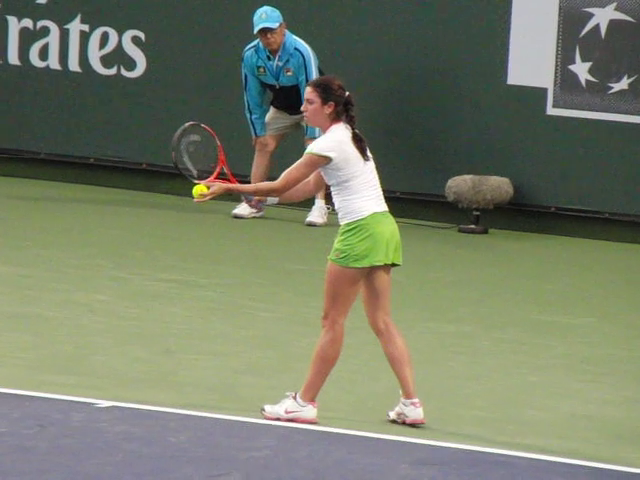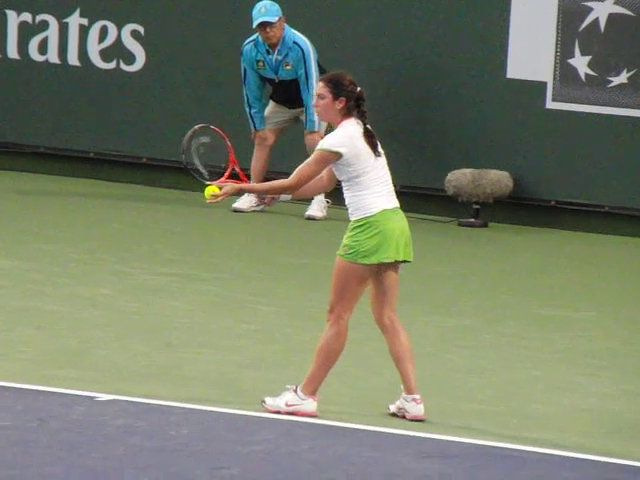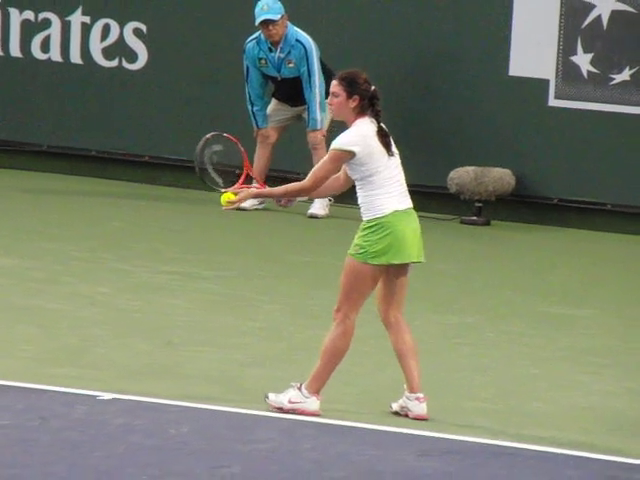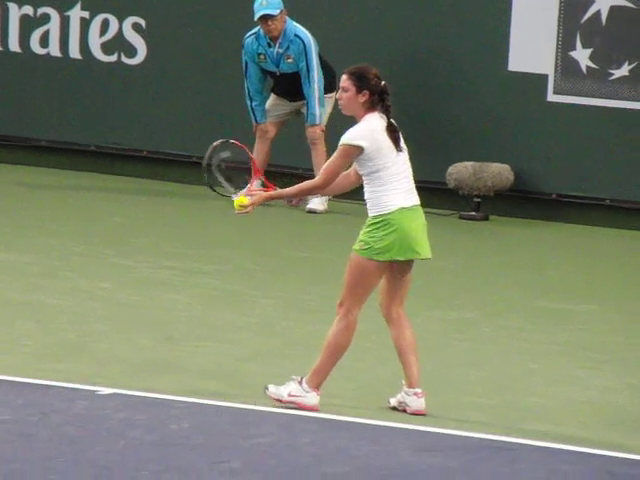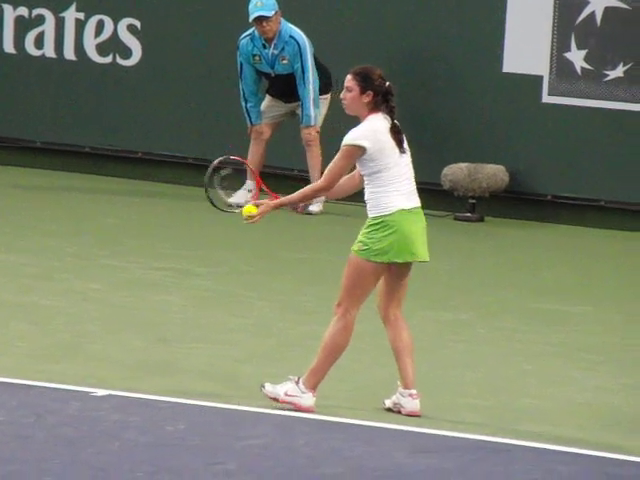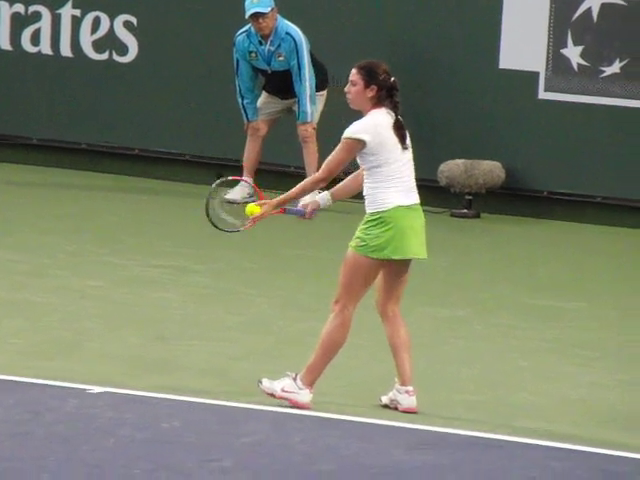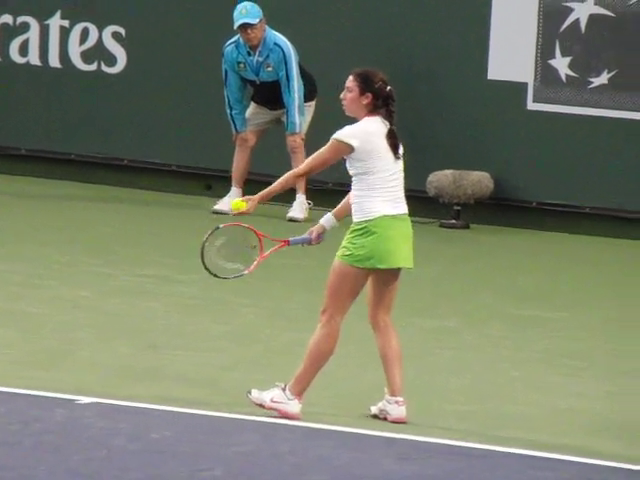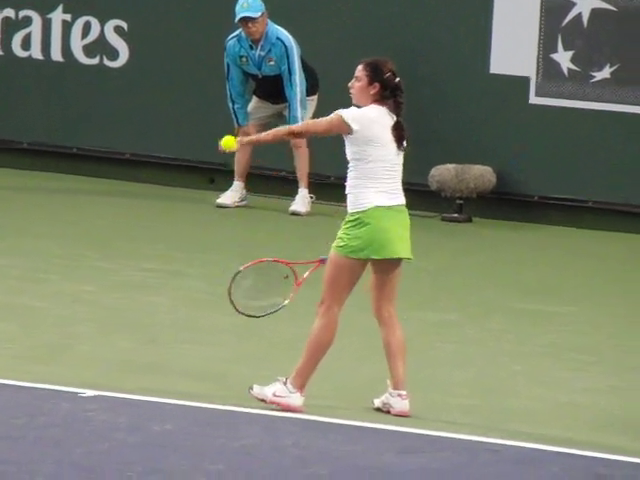
dt=0.4s
person 1, frame 1
left shoulder: (328, 143)
right shoulder: (348, 135)
left elbow: (280, 186)
right elbow: (311, 186)
left wrist: (227, 187)
right wrist: (268, 197)
left hip: (360, 231)
right hip: (383, 228)
left knee: (332, 320)
right knee: (381, 321)
left ankle: (304, 403)
right ankle: (410, 404)
person 1, frame 2
left shoulder: (338, 139)
right shoulder: (361, 131)
left elbow: (292, 183)
right elbow: (324, 182)
left wrist: (240, 187)
right wrist: (280, 193)
left hip: (369, 228)
right hip: (392, 223)
left knee: (338, 315)
right knee: (386, 316)
left ankle: (305, 395)
right ankle: (412, 399)
person 1, frame 3
left shoulder: (351, 138)
right shoulder: (375, 129)
left elbow: (308, 185)
right elbow: (341, 181)
left wrist: (256, 192)
right wrist: (296, 194)
left hip: (381, 228)
right hip: (405, 223)
left knee: (344, 314)
right knee: (392, 315)
left ankle: (308, 394)
right ankle: (415, 398)
person 1, frame 4
left shoulder: (359, 134)
right shoulder: (385, 125)
left elbow: (320, 182)
right elbow: (352, 177)
left wrist: (268, 196)
right wrist: (305, 193)
left hip: (387, 224)
right hip: (410, 220)
left knee: (347, 309)
right knee: (393, 310)
left ankle: (308, 388)
right ankle: (413, 393)
person 1, frame 5
left shoulder: (362, 134)
right shoulder: (388, 127)
left elbow: (324, 184)
left wrist: (275, 204)
right wrist: (312, 198)
left hip: (387, 225)
right hip: (411, 222)
left knee: (345, 310)
right knee: (391, 312)
left ankle: (305, 389)
right ankle: (409, 394)
person 1, frame 6
left shoulder: (364, 128)
right shoulder: (392, 123)
left elbow: (322, 175)
left wrist: (277, 202)
right wrist: (321, 200)
left hip: (385, 222)
right hip: (410, 219)
left knee: (342, 306)
right knee: (389, 308)
left ankle: (302, 385)
right ankle: (405, 391)
person 1, frame 7
left shoulder: (356, 133)
right shoulder: (386, 133)
left elbow: (302, 171)
left wrist: (258, 197)
right wrist: (327, 221)
left hip: (372, 231)
right hip: (398, 229)
left knee: (330, 316)
right knee: (380, 318)
left ankle: (291, 396)
right ankle: (395, 401)
person 1, frame 8
left shoulder: (357, 117)
right shoulder: (393, 123)
left elbow: (297, 131)
left wrist: (249, 140)
left hip: (368, 220)
right hip: (396, 219)
left knee: (328, 307)
right knee: (385, 311)
left ankle: (293, 389)
right ankle: (398, 395)
person 2, frame 1
left shoulder: (301, 52)
right shoulder: (250, 55)
right elbow: (252, 96)
left wrist: (313, 133)
right wrist: (258, 131)
right hip: (281, 107)
right knee: (263, 146)
left ankle: (320, 206)
right ankle: (254, 202)
person 2, frame 2
left shoulder: (300, 46)
right shoulder: (250, 49)
left elbow: (311, 88)
right elbow: (252, 90)
left wrist: (313, 127)
right wrist: (257, 125)
left hip: (312, 99)
right hip: (280, 101)
left knee: (312, 142)
right knee: (262, 139)
left ankle: (319, 201)
right ankle: (254, 195)
person 2, frame 3
left shoulder: (303, 44)
right shoulder: (252, 47)
left elbow: (314, 86)
right elbow: (254, 88)
left wrist: (316, 126)
right wrist: (260, 123)
left hip: (316, 95)
right hip: (283, 98)
left knee: (316, 141)
right knee: (264, 137)
left ankle: (322, 199)
person 2, frame 4
left shoulder: (302, 39)
right shoulder: (251, 42)
left elbow: (313, 81)
right elbow: (253, 83)
left wrist: (315, 120)
right wrist: (259, 118)
left hip: (317, 90)
right hip: (282, 93)
left knee: (314, 136)
right knee: (263, 133)
left ankle: (320, 194)
person 2, frame 5
left shoulder: (296, 40)
right shoulder: (246, 44)
left elbow: (308, 83)
right elbow: (248, 84)
left wrist: (309, 122)
right wrist: (254, 119)
left hip: (312, 91)
right hip: (277, 94)
left knee: (309, 137)
right knee: (258, 134)
left ankle: (316, 194)
right ankle: (249, 189)
person 2, frame 6
left shoulder: (293, 37)
right shoulder: (242, 40)
left elbow: (304, 79)
right elbow: (244, 81)
left wrist: (305, 119)
right wrist: (250, 116)
left hip: (309, 87)
right hip: (274, 90)
left knee: (306, 134)
right knee: (254, 130)
left ankle: (312, 190)
right ankle: (246, 186)
person 2, frame 7
left shoulder: (281, 47)
right shoulder: (231, 51)
left elbow: (292, 90)
right elbow: (233, 91)
left wrist: (294, 129)
right wrist: (239, 126)
left hip: (297, 97)
right hip: (262, 100)
left knee: (294, 144)
right knee: (243, 140)
left ankle: (301, 201)
right ankle: (235, 196)
person 2, frame 8
left shoulder: (283, 42)
right shoulder: (233, 45)
left elbow: (295, 84)
right elbow: (235, 85)
left wrist: (297, 123)
right wrist: (240, 120)
left hip: (300, 91)
right hip: (264, 95)
left knee: (297, 138)
right knee: (245, 133)
left ankle: (303, 194)
right ankle: (238, 189)
